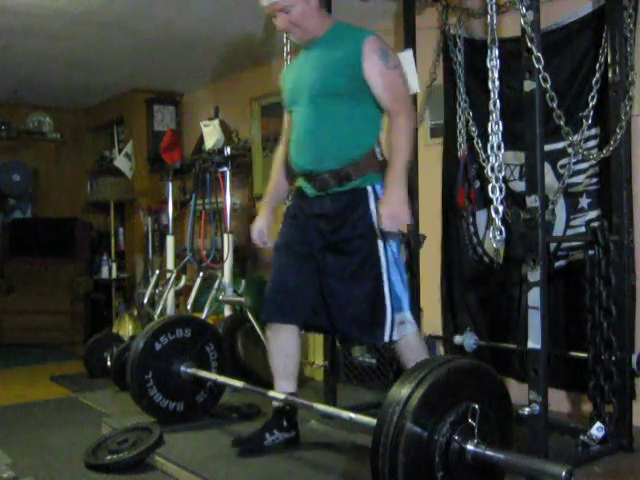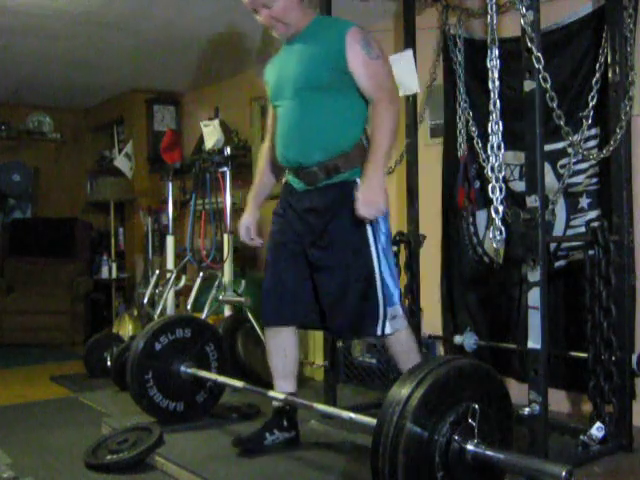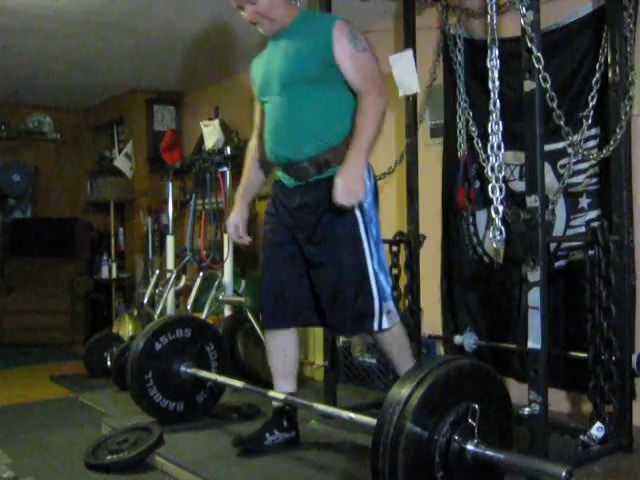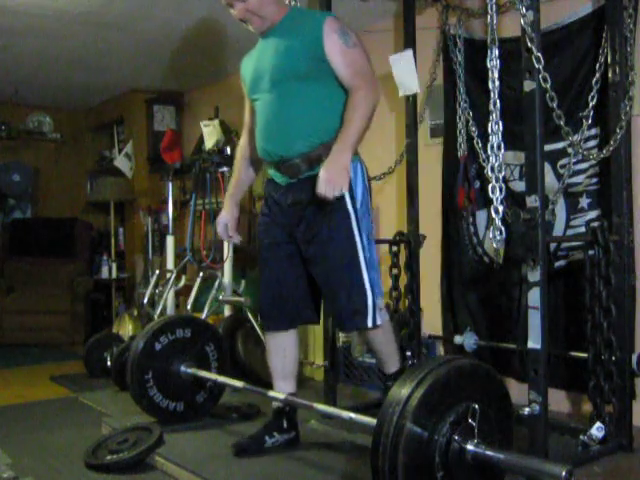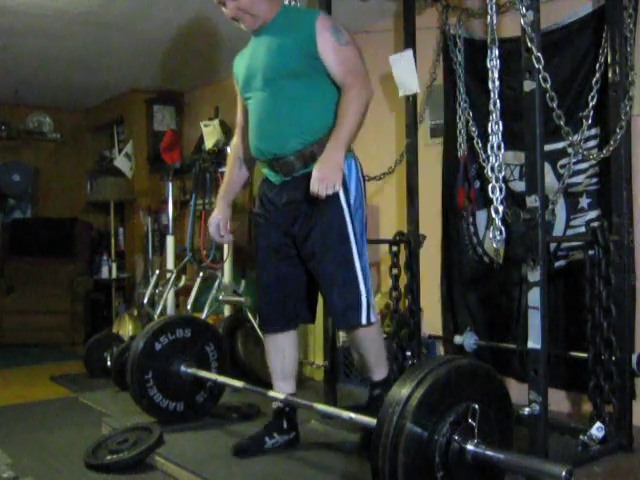
dt=0.1s
person 1, frame 1
left shoulder: (364, 46)
right shoulder: (292, 71)
left elbow: (401, 113)
left wrist: (394, 187)
right wrist: (267, 209)
left hip: (359, 198)
right hip: (306, 202)
left knee: (389, 312)
right knee: (280, 308)
right ankle: (285, 418)
person 1, frame 2
left shoulder: (345, 38)
right shoulder: (275, 66)
left elbow: (385, 102)
left wrist: (373, 175)
right wrist: (253, 204)
left hip: (347, 189)
right hip: (295, 197)
left knee: (376, 304)
right knee: (277, 307)
right ankle: (285, 418)
person 1, frame 3
right shoulder: (261, 62)
left elbow: (373, 94)
left wrist: (354, 163)
right wrist: (241, 202)
left hip: (336, 185)
right hip: (286, 194)
left knee: (367, 300)
right knee: (275, 309)
right ankle: (284, 417)
person 1, frame 4
right shoulder: (252, 61)
left elbow: (364, 89)
left wrist: (340, 157)
right wrist: (232, 201)
left hip: (332, 182)
right hip: (279, 191)
left knee: (356, 298)
right knee: (277, 308)
left ankle: (399, 387)
right ankle: (285, 418)
person 1, frame 5
right shoulder: (244, 59)
left elbow: (357, 86)
left wrist: (333, 154)
right wrist: (224, 201)
left hip: (325, 180)
right hip: (273, 189)
left knee: (349, 296)
right knee: (274, 309)
left ankle: (383, 393)
right ankle: (284, 419)
